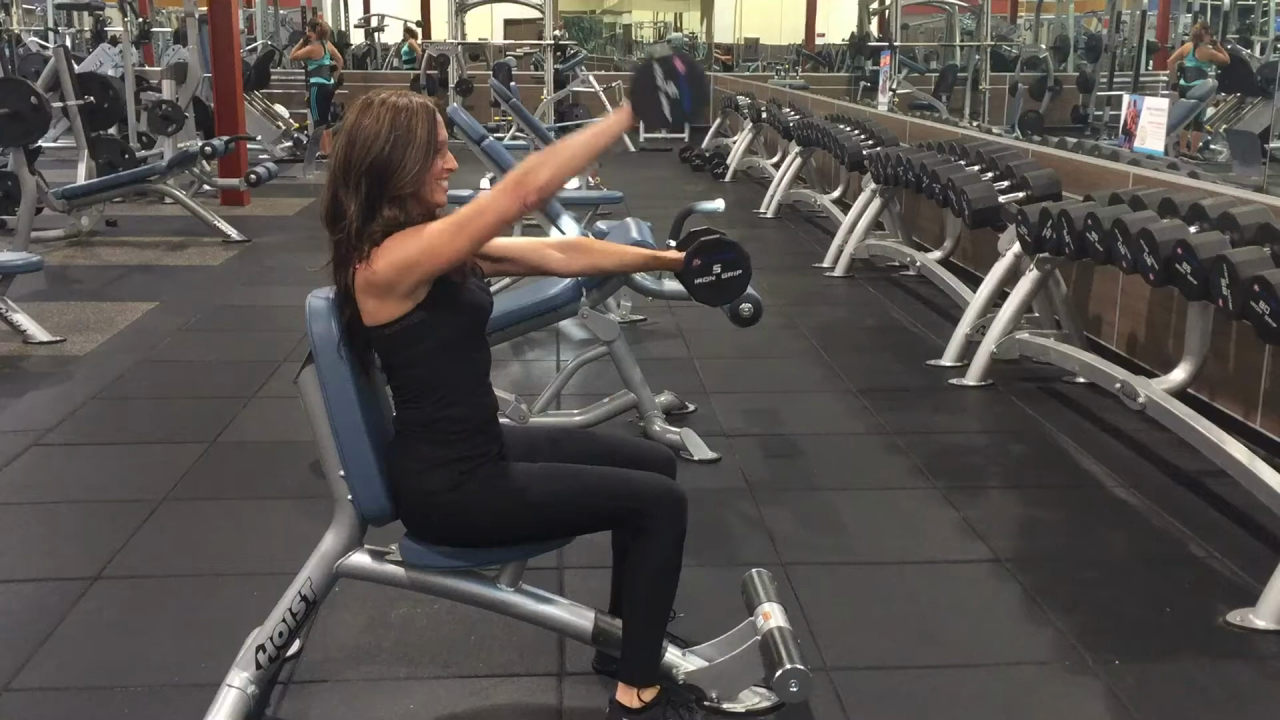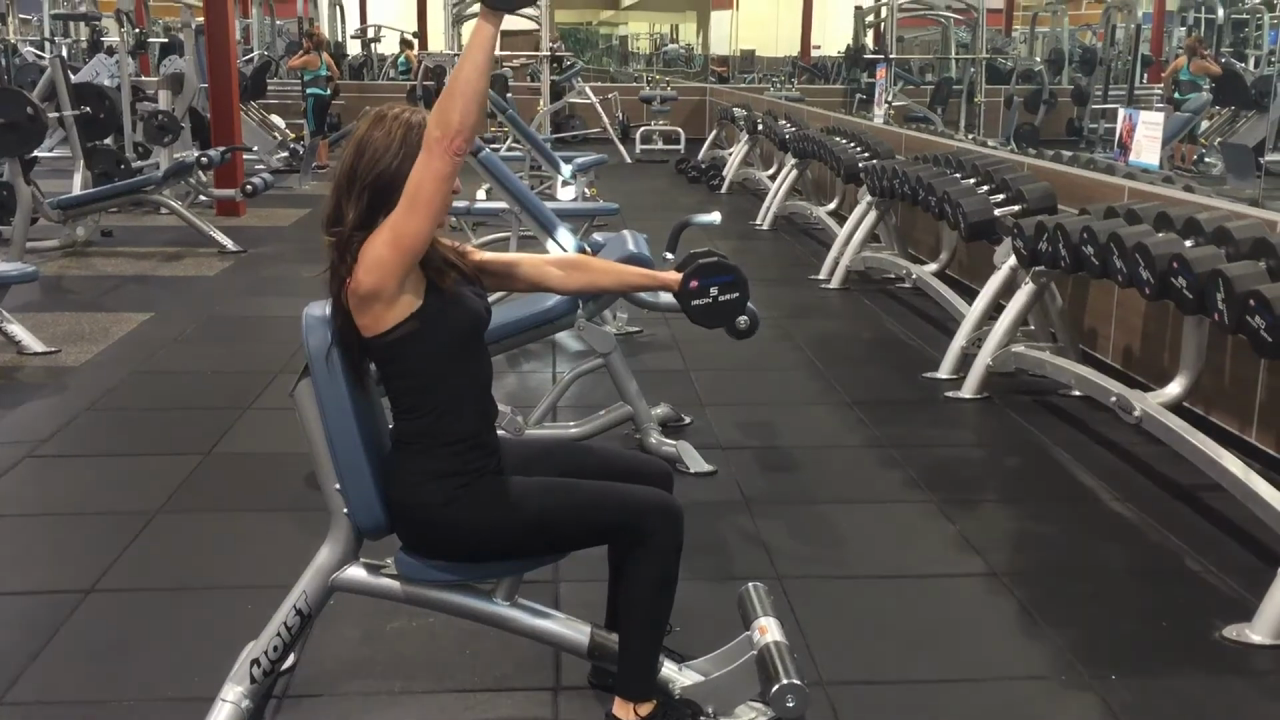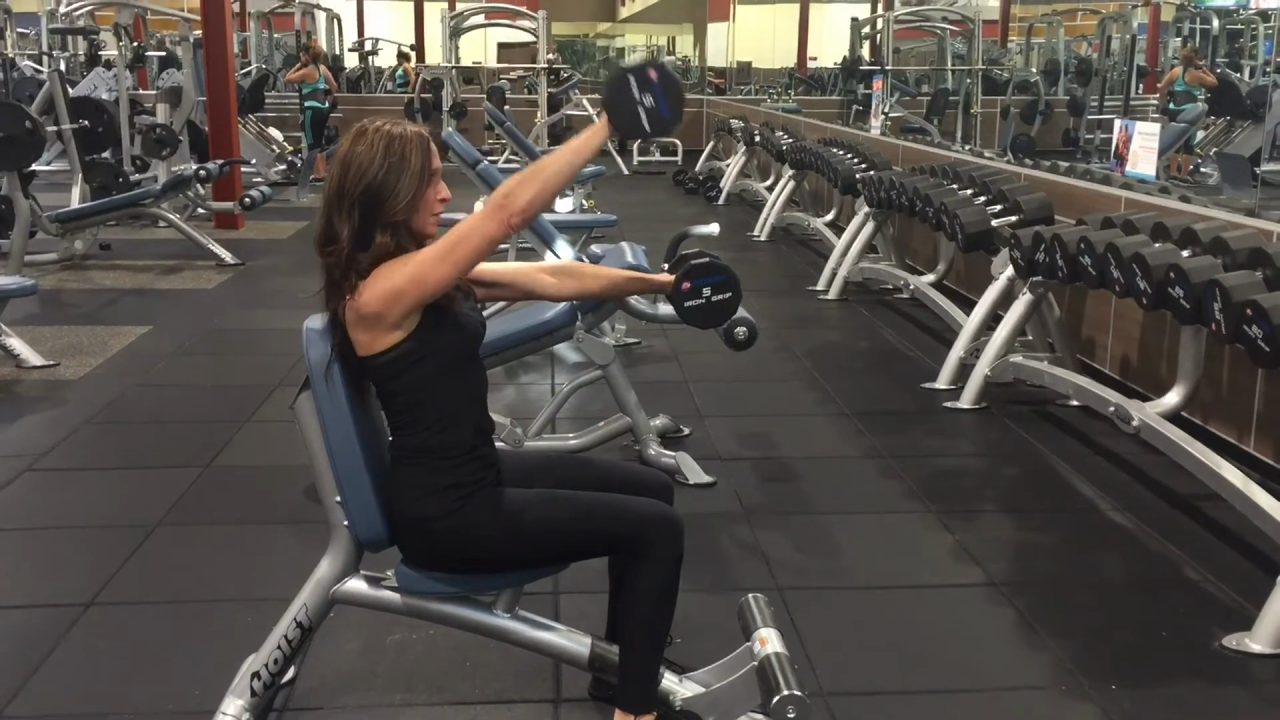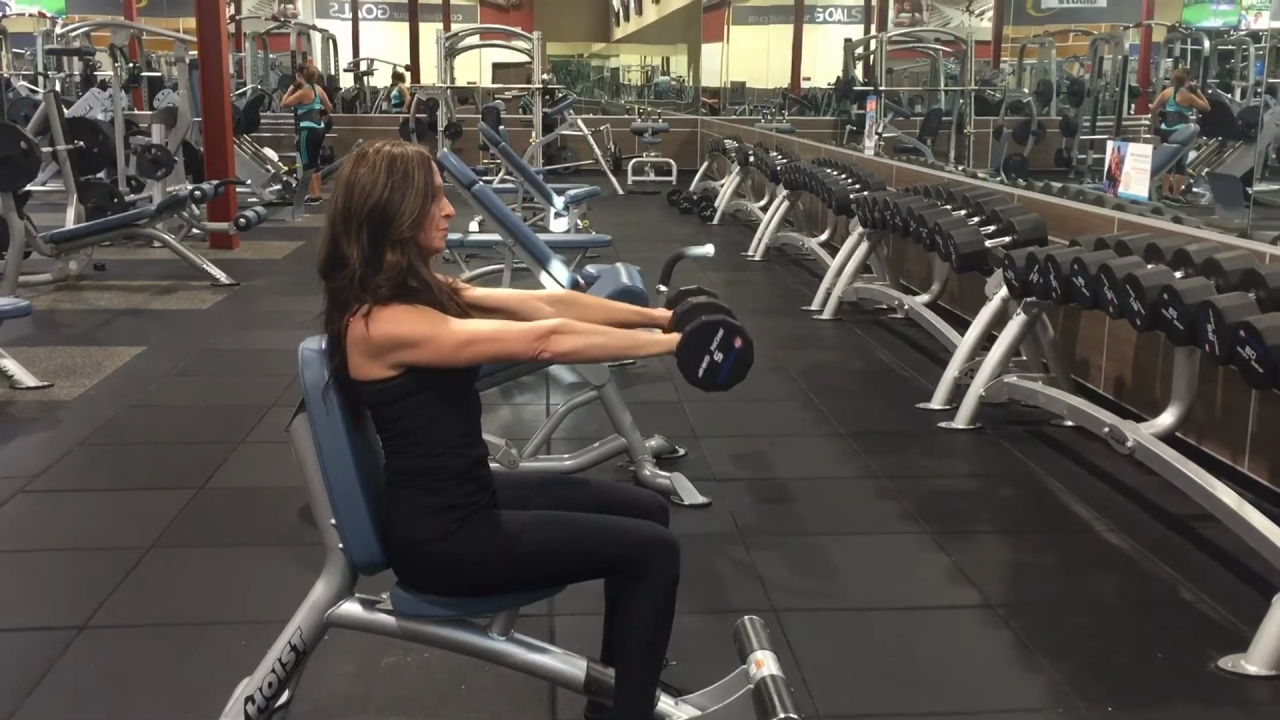
dt=0.7s
person 1, frame 1
left shoulder: (421, 244)
right shoulder: (389, 261)
left elbow: (555, 253)
right elbow: (522, 189)
left wrist: (669, 258)
right wrist: (626, 113)
left hip: (475, 451)
right hip: (447, 486)
left knee: (654, 465)
right knee: (660, 502)
left ankle: (628, 641)
person 1, frame 2
left shoulder: (432, 263)
right shoulder: (378, 272)
left elbow: (557, 270)
right elbow: (447, 143)
left wrist: (668, 281)
left hip: (475, 462)
right hip: (444, 500)
left knee: (652, 480)
right knee: (656, 518)
left ankle: (621, 651)
person 1, frame 3
left shoulder: (419, 278)
right shoulder: (378, 291)
left elbow: (551, 277)
right elbow: (507, 211)
left wrist: (659, 282)
right wrist: (604, 128)
left hip: (474, 474)
right hip: (443, 512)
left knee: (652, 489)
right knee: (656, 529)
left ankle: (622, 664)
person 1, frame 4
left shoulder: (416, 291)
right shoulder: (380, 323)
left elbow: (544, 304)
right elbow: (541, 340)
left wrist: (657, 317)
right wrist: (669, 343)
left hip: (469, 494)
right hip: (440, 535)
left knee: (646, 512)
right knee: (653, 551)
